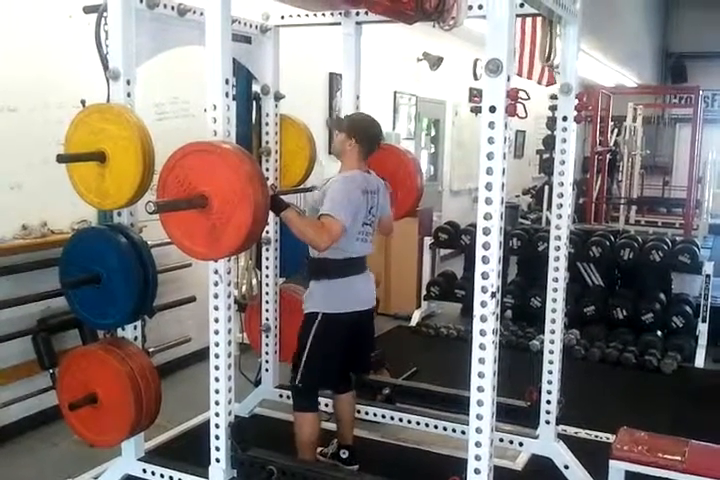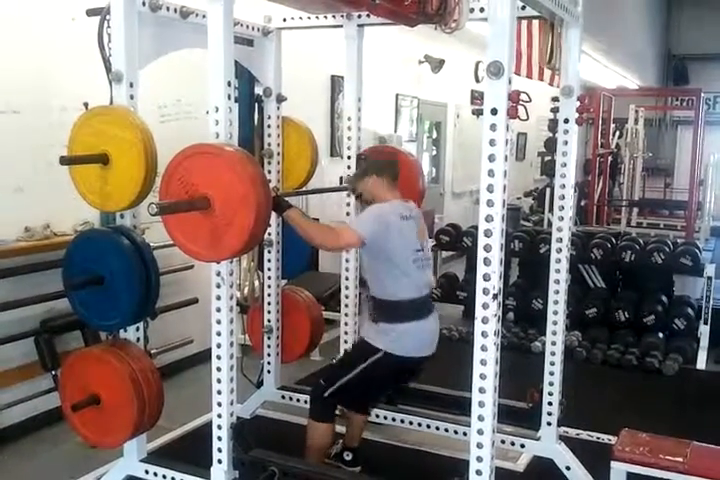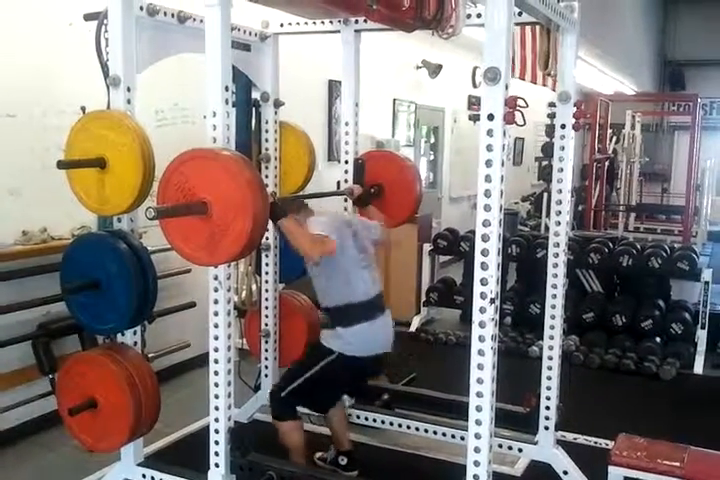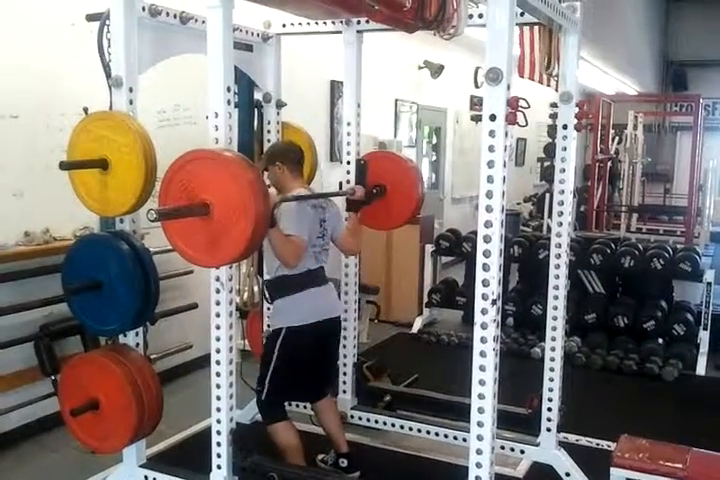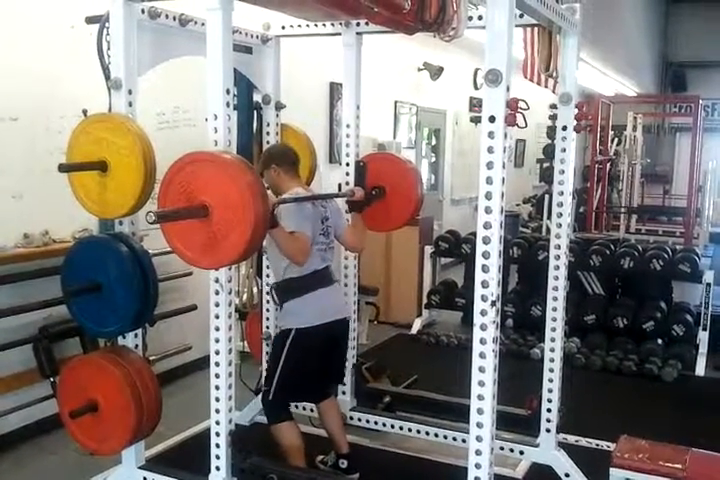
dt=0.4s
person 1, frame 1
left shoulder: (342, 185)
right shoulder: (375, 184)
left elbow: (322, 238)
right elbow: (387, 226)
left wrist: (279, 205)
left hip: (332, 299)
right hip: (360, 295)
left knee: (304, 389)
right knee: (342, 378)
right ankle: (344, 451)
person 1, frame 2
left shoulder: (380, 216)
right shoulder: (410, 211)
left elbow: (331, 239)
left wrist: (283, 207)
right wrist: (368, 201)
left hip: (396, 338)
right hip: (422, 332)
left knee: (324, 396)
right knee: (356, 387)
right ankle: (347, 453)
person 1, frame 3
left shoulder: (318, 223)
right shoulder: (347, 221)
left elbow: (315, 250)
right elbow: (382, 229)
left wrist: (279, 216)
right wrist: (364, 201)
left hip: (351, 339)
right hip: (378, 334)
left knee: (282, 399)
right knee: (323, 387)
right ankle: (343, 457)
person 1, frame 4
left shoulder: (292, 205)
right shoulder: (324, 203)
left elbow: (291, 257)
right elbow: (351, 246)
left wrist: (268, 221)
right wrist: (356, 208)
left hip: (295, 316)
right hip: (326, 309)
left knee: (269, 401)
right knee: (318, 389)
person 1, frame 5
left shoulder: (291, 204)
right shoulder: (323, 201)
left elbow: (299, 254)
right elbow: (355, 242)
left wrist: (270, 222)
right wrist: (357, 207)
left hip: (304, 317)
right hip: (333, 310)
left knee: (275, 401)
right knee: (322, 388)
